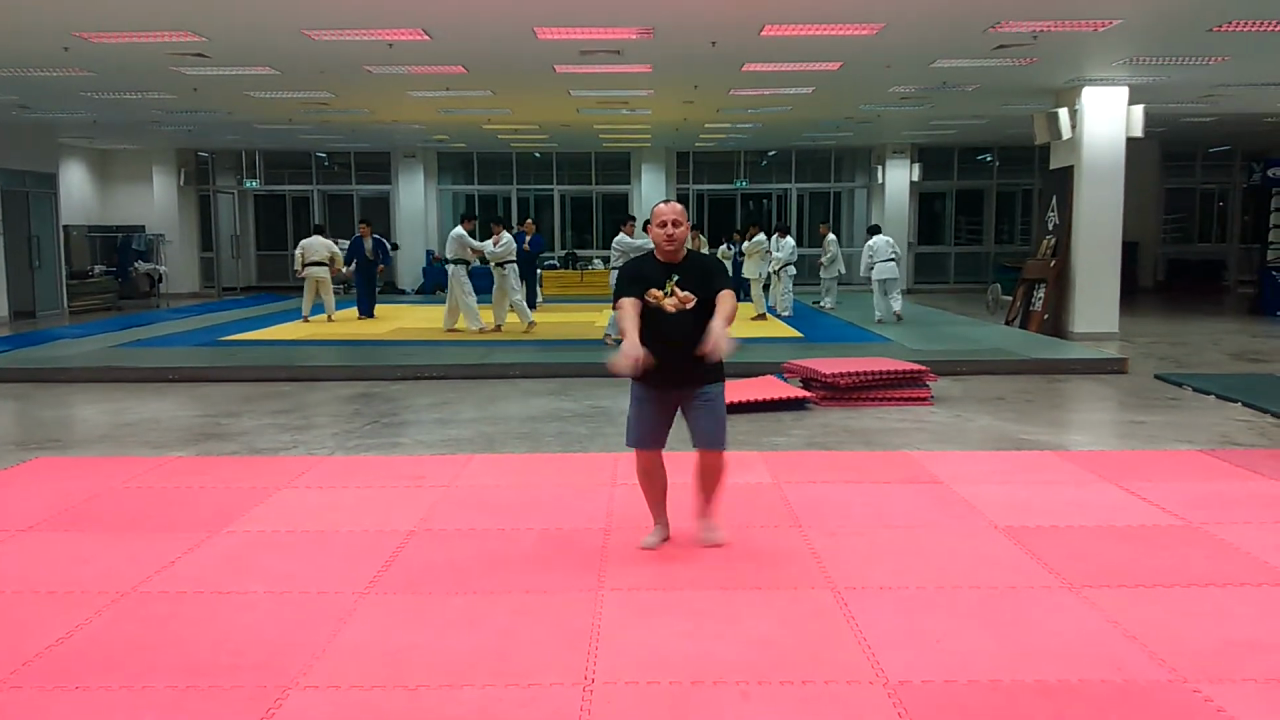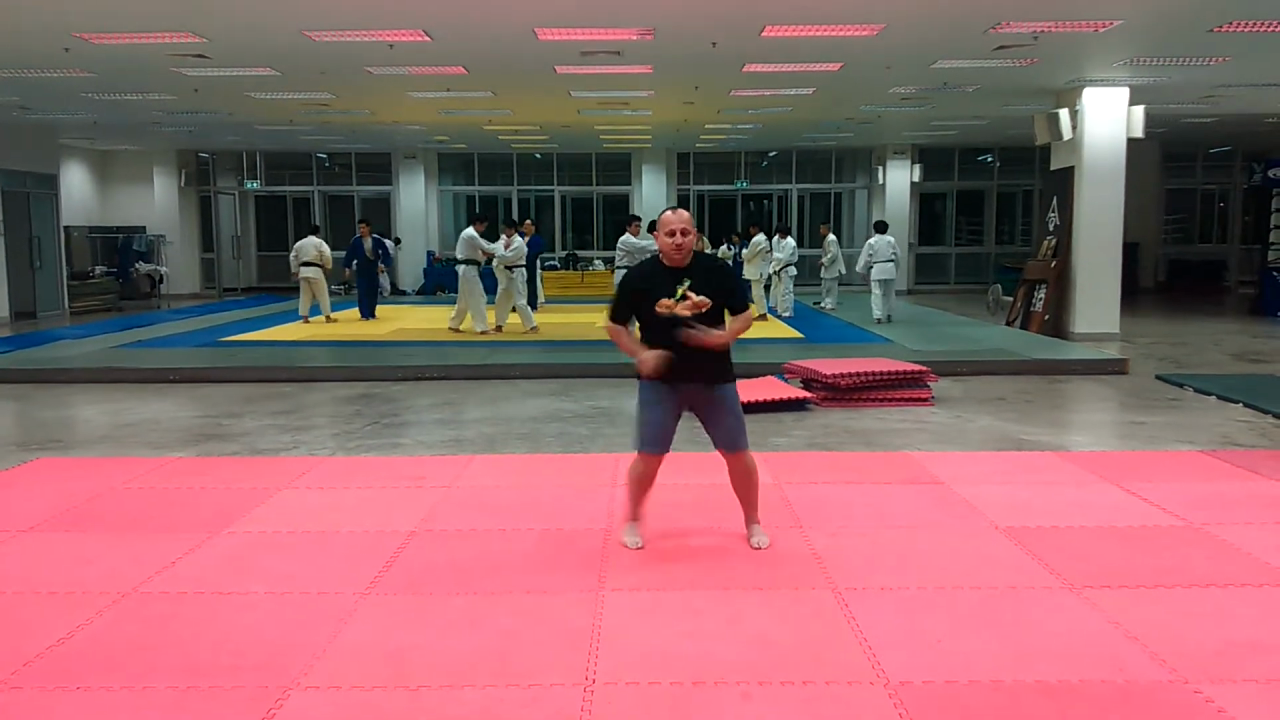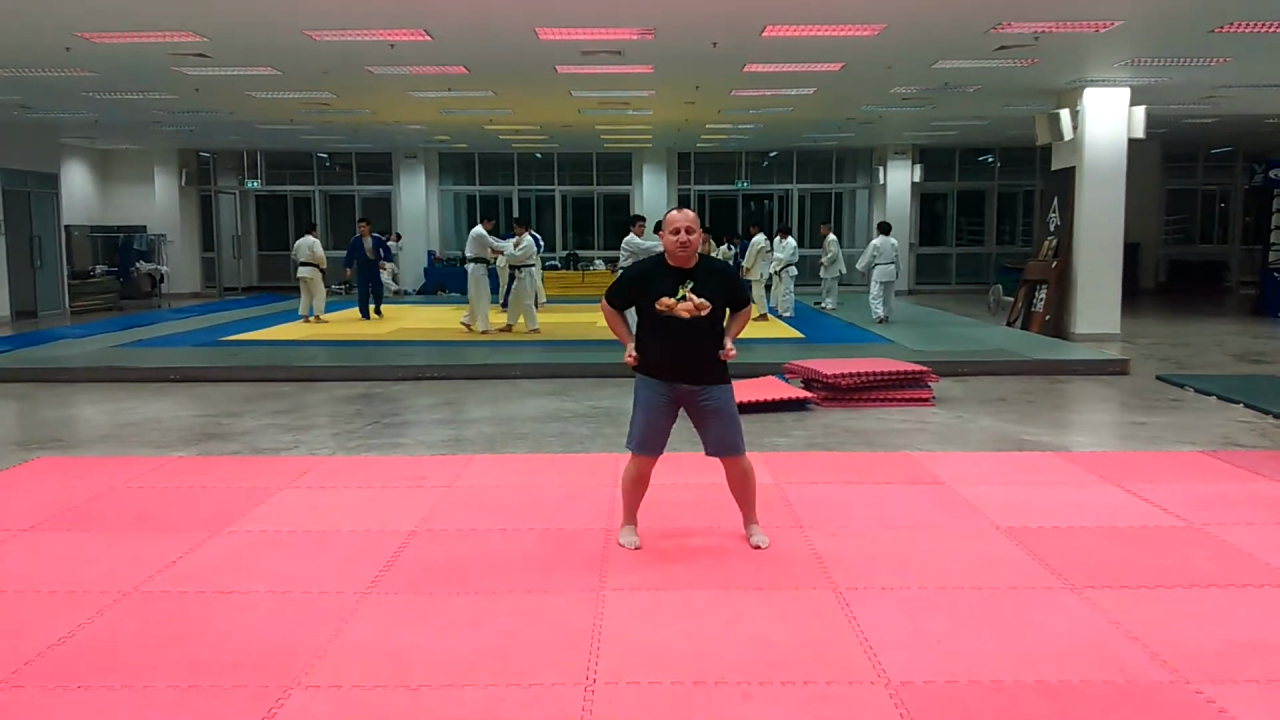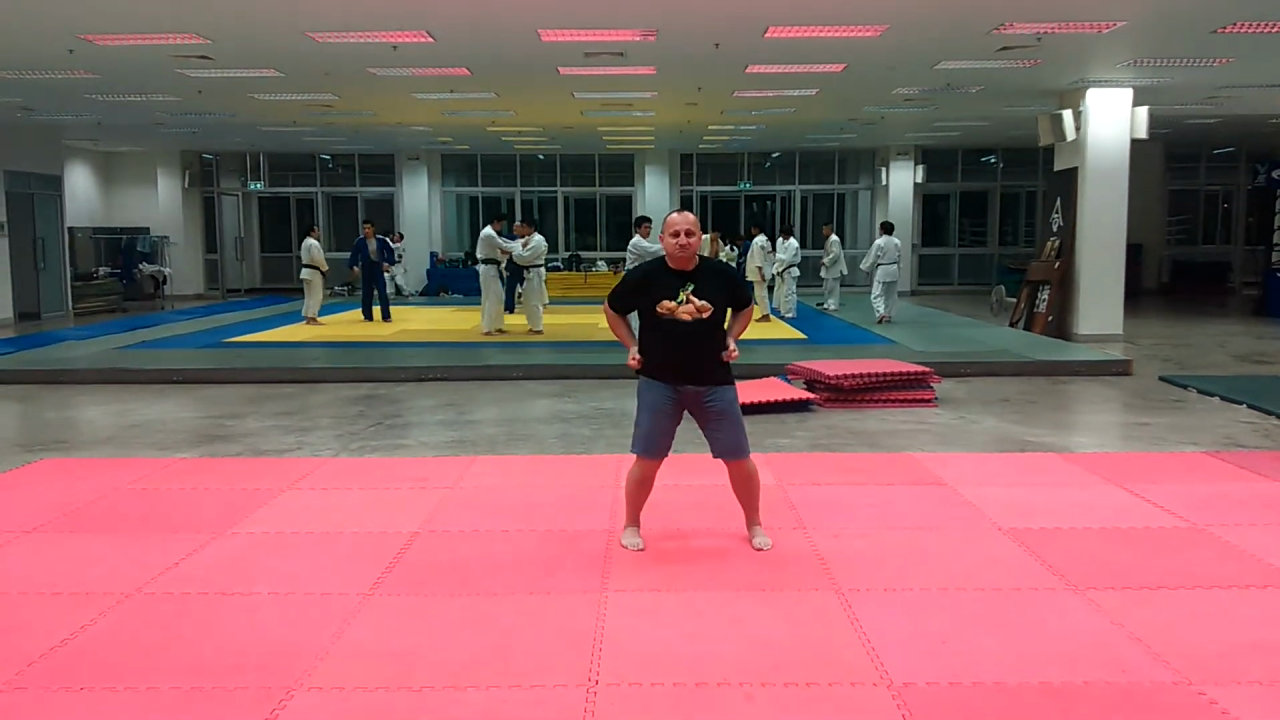
dt=0.2s
person 1, frame 1
left shoulder: (707, 266)
right shoulder: (635, 270)
left elbow: (727, 299)
right elbow: (627, 308)
left wrist: (719, 329)
right wrist: (631, 342)
left hip: (702, 376)
right hip: (652, 377)
left knee: (711, 451)
right knee: (646, 452)
left ankle: (706, 516)
right ankle: (659, 523)
person 1, frame 2
left shoulder: (717, 270)
right shoulder: (639, 276)
left elbow: (744, 315)
right elbow: (616, 326)
left wrist: (723, 337)
right wrist: (641, 353)
left hip: (714, 379)
right hip: (661, 380)
left knee: (737, 453)
right knee: (649, 455)
left ankle: (752, 522)
right ankle: (633, 522)
person 1, frame 3
left shoulder: (720, 273)
right shoulder: (642, 273)
left elbow: (743, 307)
right elbow: (609, 305)
left wrist: (729, 339)
right wrist: (629, 343)
left hip: (709, 380)
right hip: (655, 379)
left knee: (734, 456)
right knee: (642, 458)
left ankle: (751, 523)
right ankle: (628, 523)
person 1, frame 4
left shoulder: (722, 274)
right shoulder: (643, 276)
left elbow: (745, 307)
right elbow: (612, 309)
left wrist: (731, 339)
right wrist: (632, 346)
left hip: (714, 381)
right hip: (659, 381)
left knee: (739, 458)
right knee: (647, 460)
left ankle: (754, 524)
right ankle: (631, 525)
